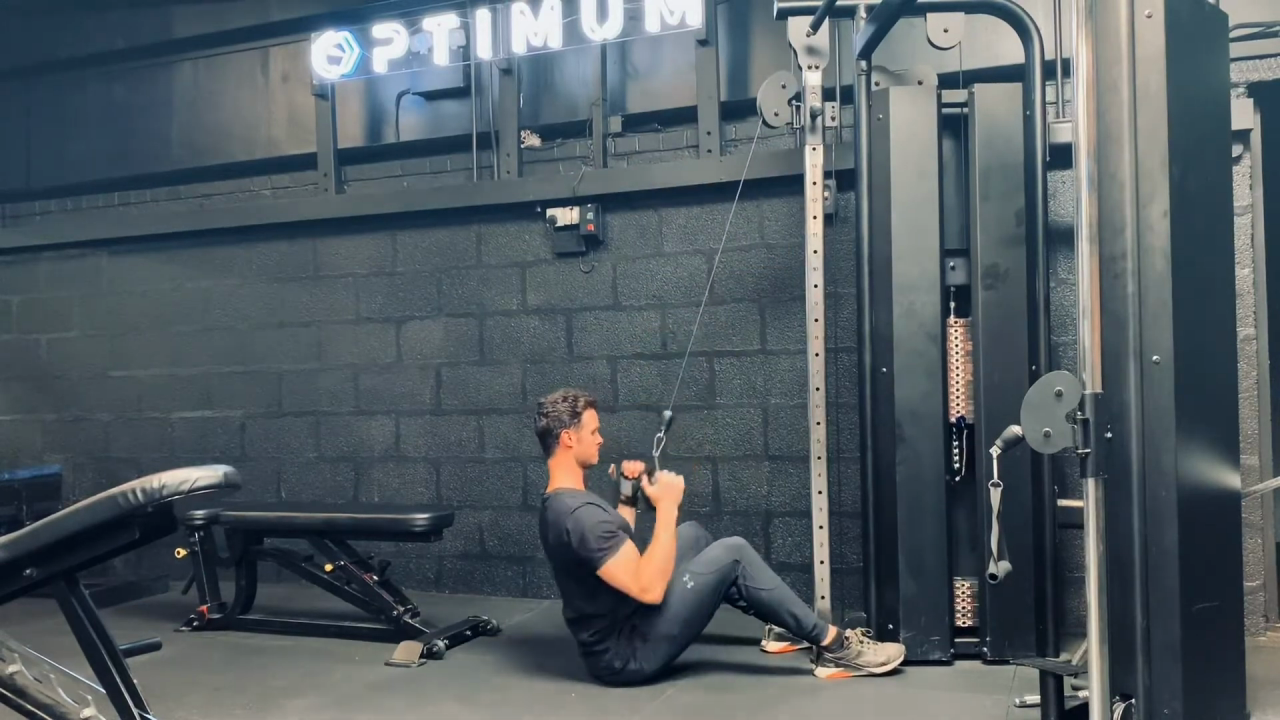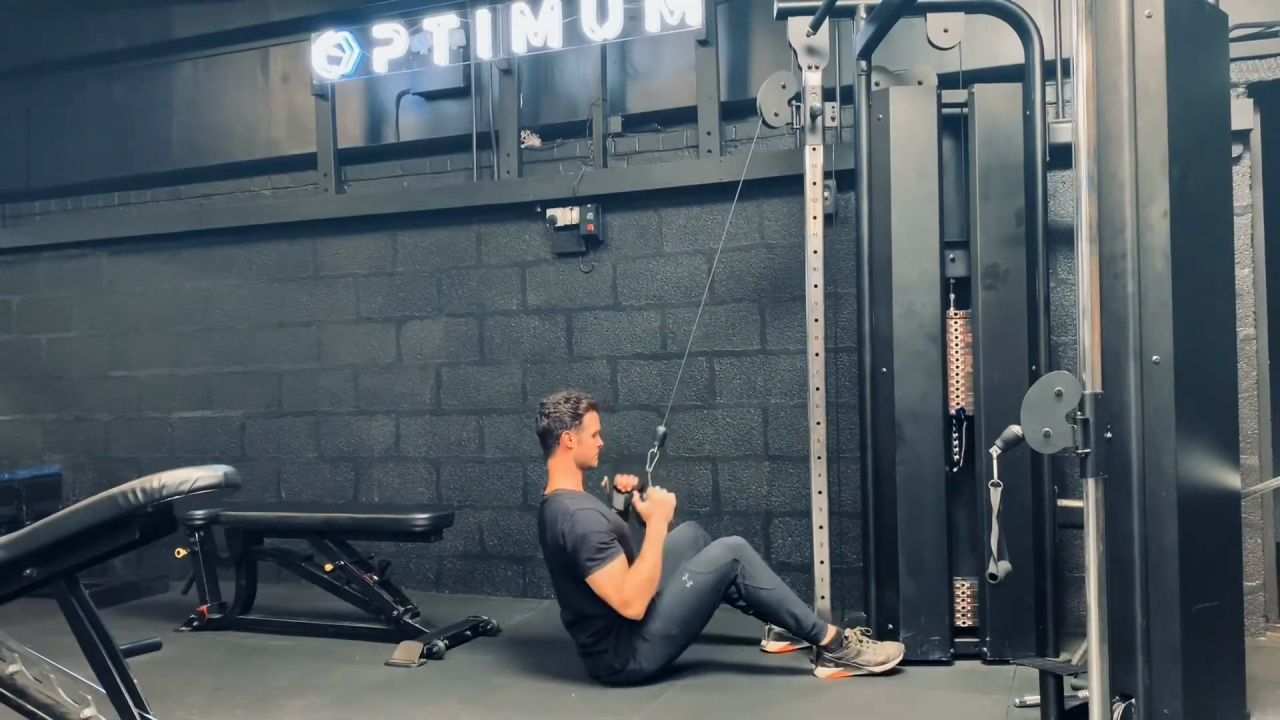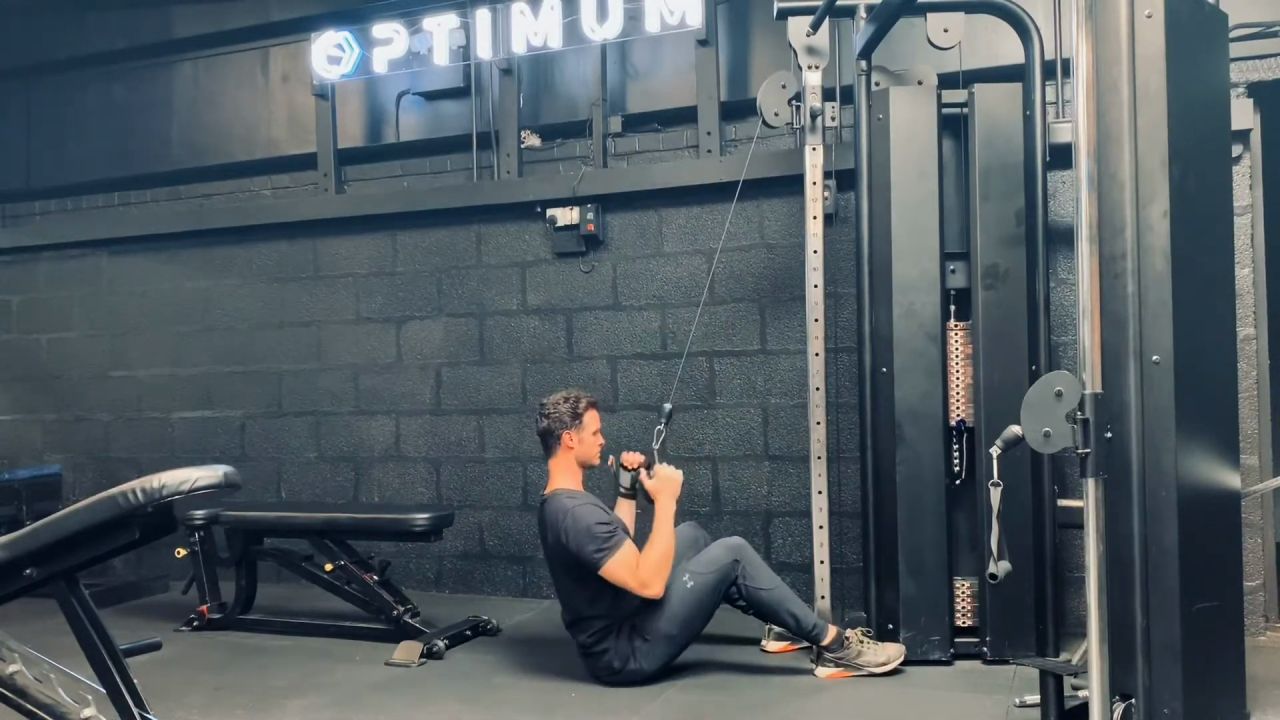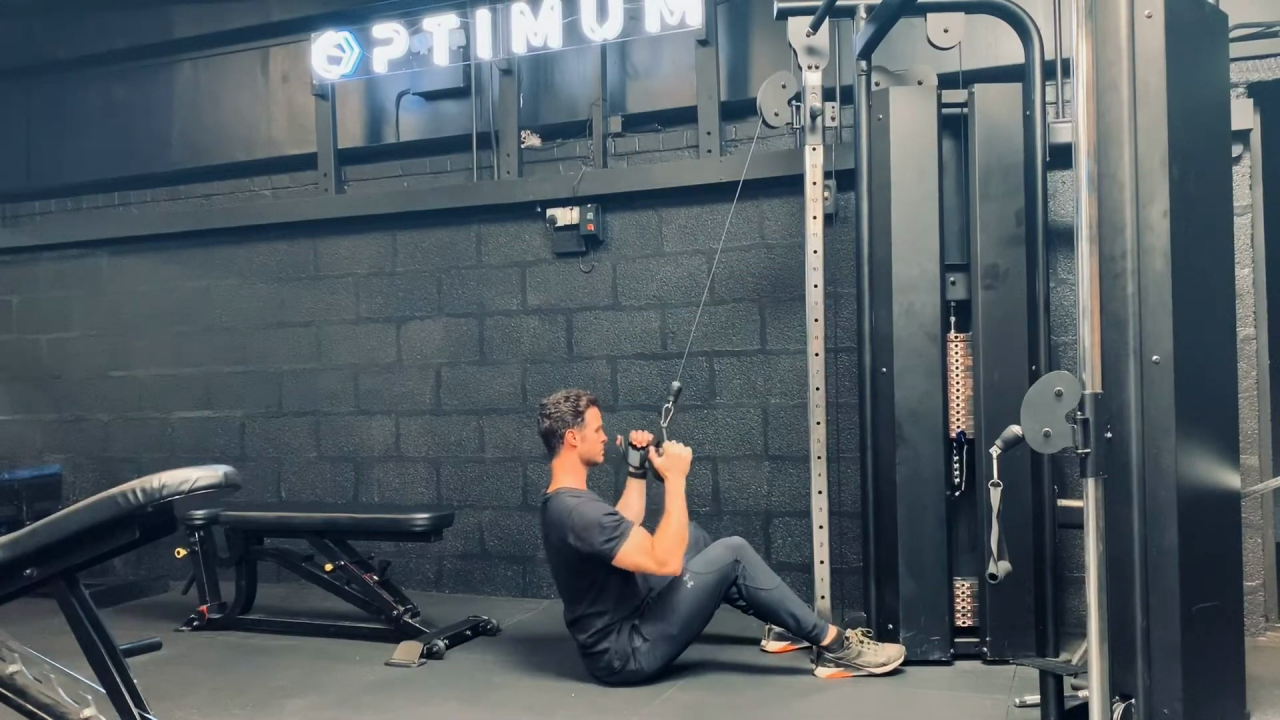
dt=0.3s
person 1, frame 1
left shoulder: (560, 503)
right shoulder: (577, 514)
right elbow: (652, 587)
right wrist: (667, 506)
left hip: (620, 626)
right hip: (625, 654)
left knee: (692, 535)
right knee: (732, 553)
left ankle: (782, 624)
right ankle: (834, 647)
person 1, frame 2
left shoulder: (561, 503)
right shoulder: (576, 517)
right elbow: (633, 603)
right wrist: (656, 522)
left hip: (617, 633)
right hip: (625, 653)
left knee: (691, 535)
right knee: (731, 552)
left ankle: (782, 625)
right ankle: (833, 646)
person 1, frame 3
left shoulder: (561, 503)
right shoulder: (576, 514)
right elbow: (650, 583)
left wrist: (627, 489)
right wrist: (664, 501)
left hip: (620, 625)
right hip: (625, 653)
left knee: (691, 535)
right knee: (732, 553)
left ankle: (783, 625)
right ankle: (834, 646)
person 1, frame 4
left shoulder: (564, 501)
right shoulder: (579, 512)
left elbow: (626, 528)
right elbow: (667, 562)
right wrist: (675, 477)
left hip: (621, 622)
right hip: (625, 652)
left knee: (693, 537)
right knee: (732, 552)
left ankle: (783, 625)
right ankle: (834, 646)
